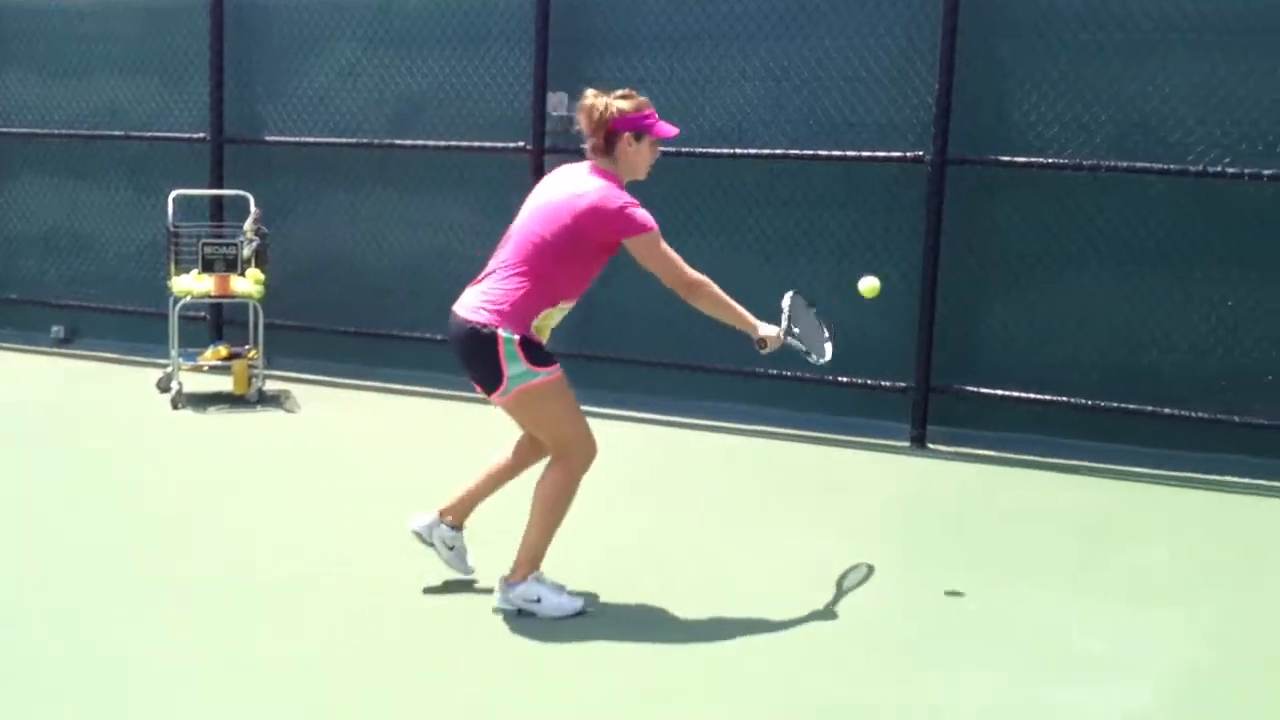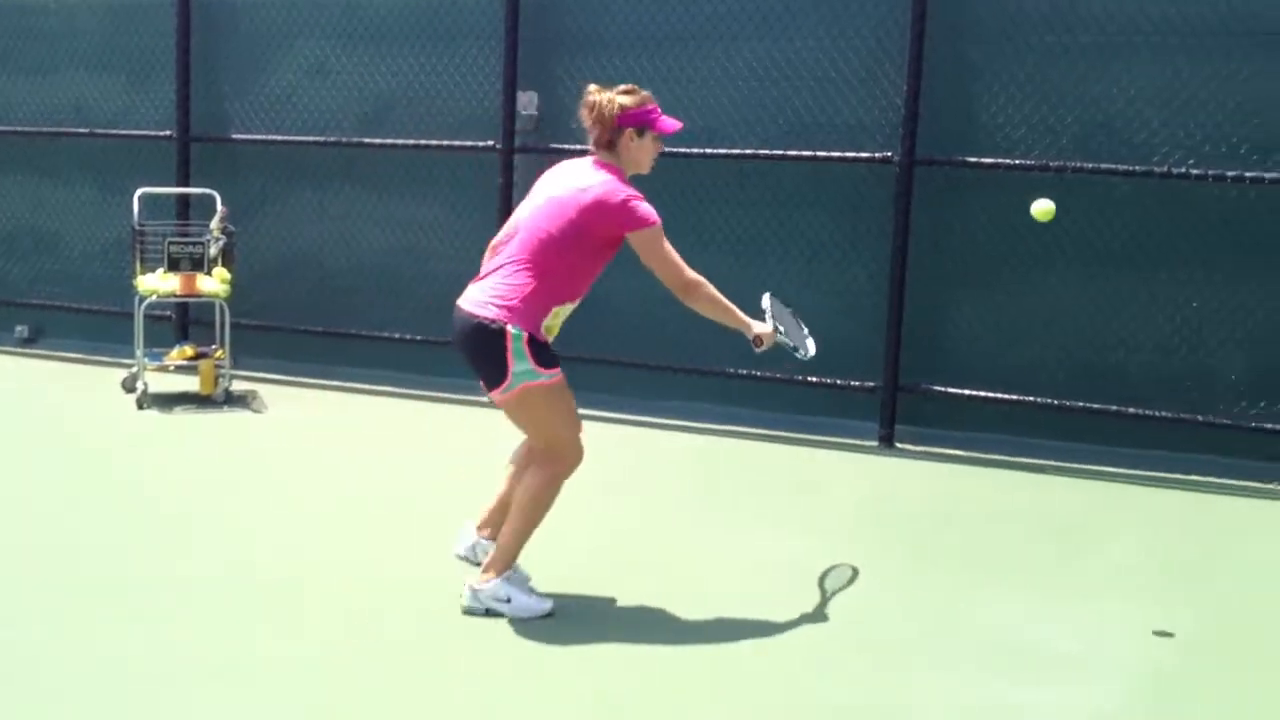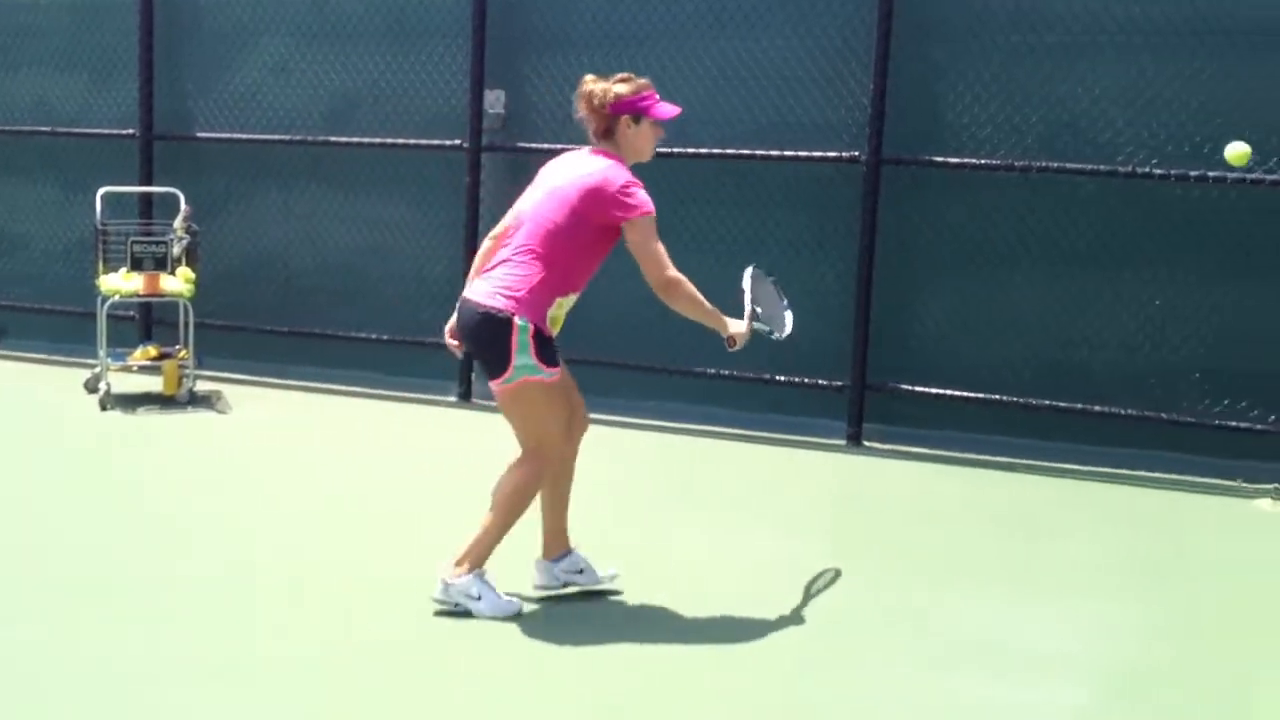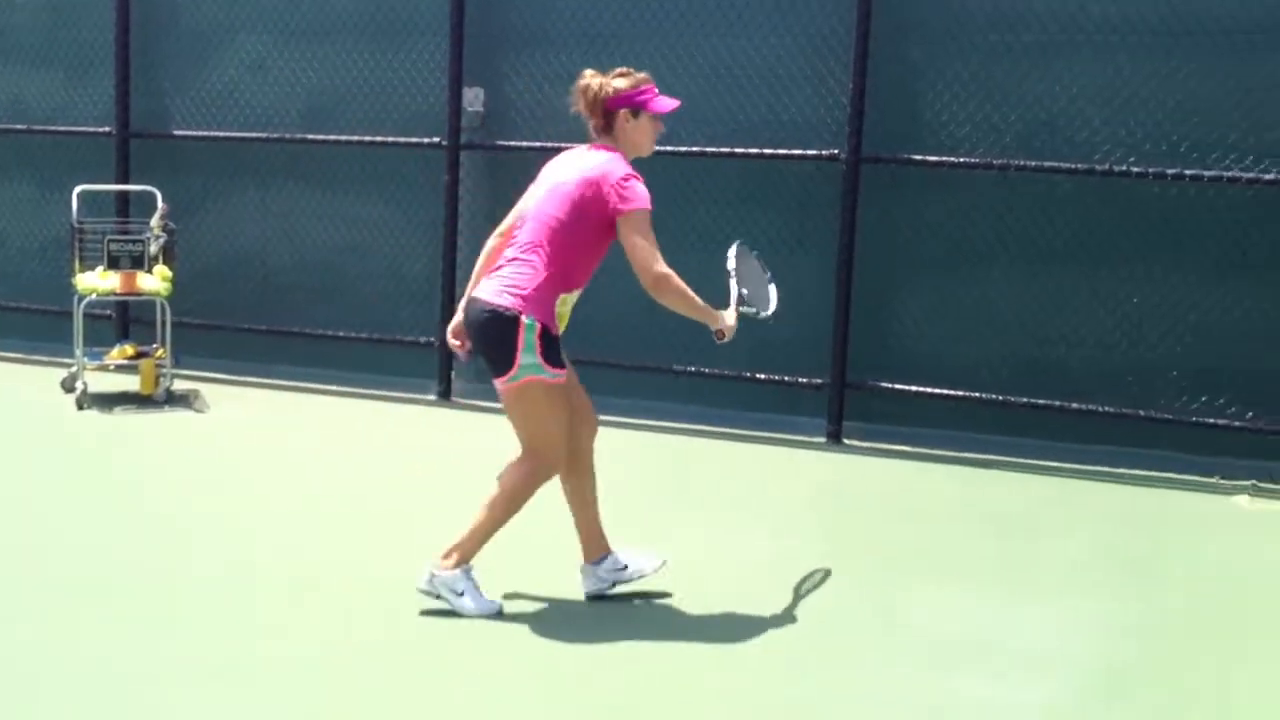
dt=0.1s
person 1, frame 1
left shoulder: (565, 176)
right shoulder: (616, 206)
right elbow: (688, 285)
right wrist: (756, 326)
left hip: (474, 321)
right hip: (499, 335)
left knee: (549, 439)
right knee: (576, 450)
left ankle: (446, 520)
right ankle: (521, 580)
person 1, frame 2
left shoulder: (564, 172)
right shoulder: (621, 200)
left elbow: (499, 245)
right elbow: (685, 284)
right wrist: (750, 326)
left hip: (480, 317)
right hip: (504, 333)
left knee: (554, 436)
right knee: (560, 453)
left ankle: (485, 532)
right ankle: (491, 578)
person 1, frame 3
left shoulder: (564, 165)
right shoulder: (622, 188)
left elbow: (498, 236)
right elbow: (665, 283)
left wrist: (469, 310)
right wrist: (725, 325)
left hip: (485, 310)
right hip: (510, 325)
left knee: (569, 423)
right knee: (546, 452)
left ankle: (556, 557)
right ankle: (463, 575)
person 1, frame 4
left shoulder: (567, 162)
right shoulder: (621, 179)
left elbow: (501, 237)
right elbow: (656, 280)
left wrist: (465, 309)
right wrist: (715, 317)
left hip: (492, 312)
right hip: (519, 323)
left knee: (581, 428)
right knee: (543, 454)
left ankle: (600, 560)
right ankle: (452, 568)
